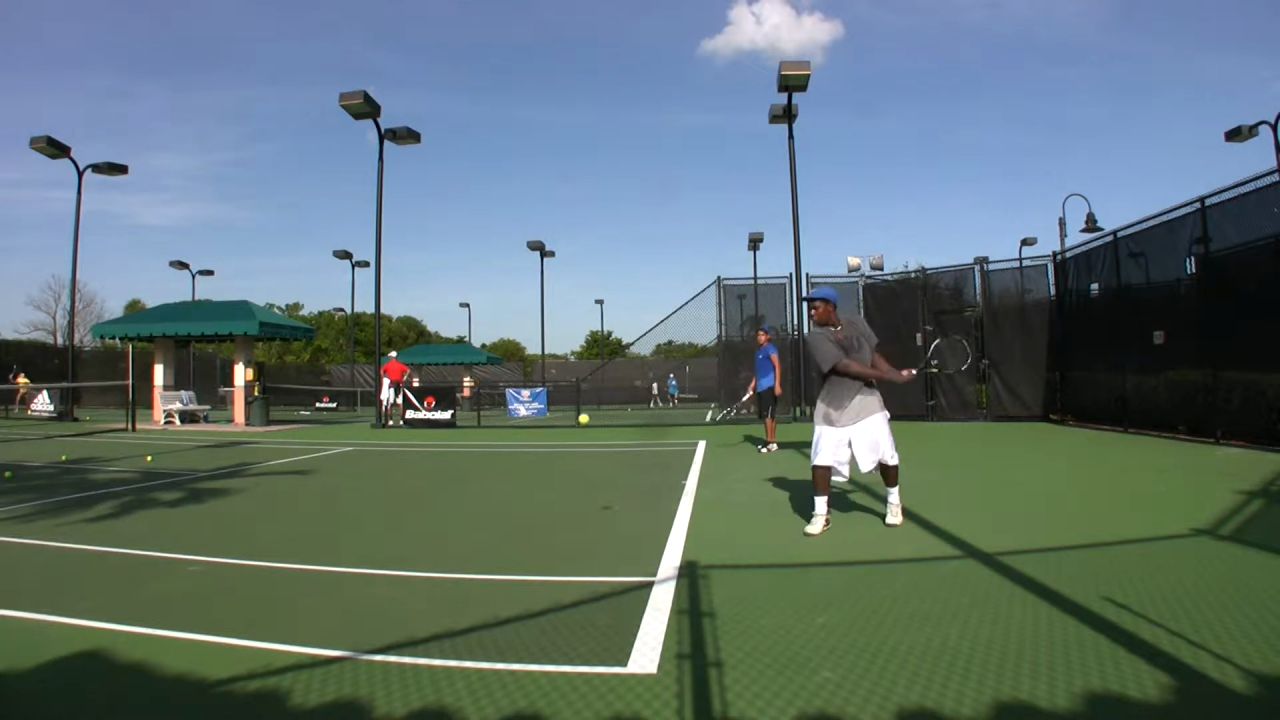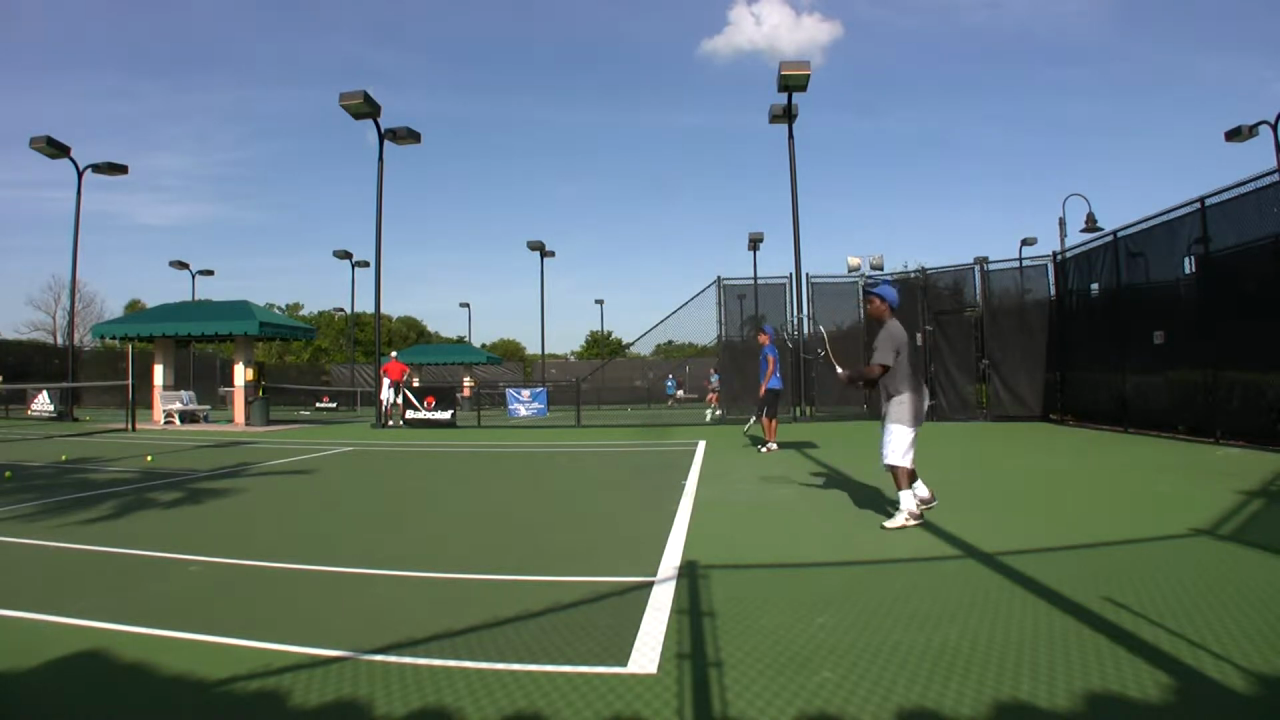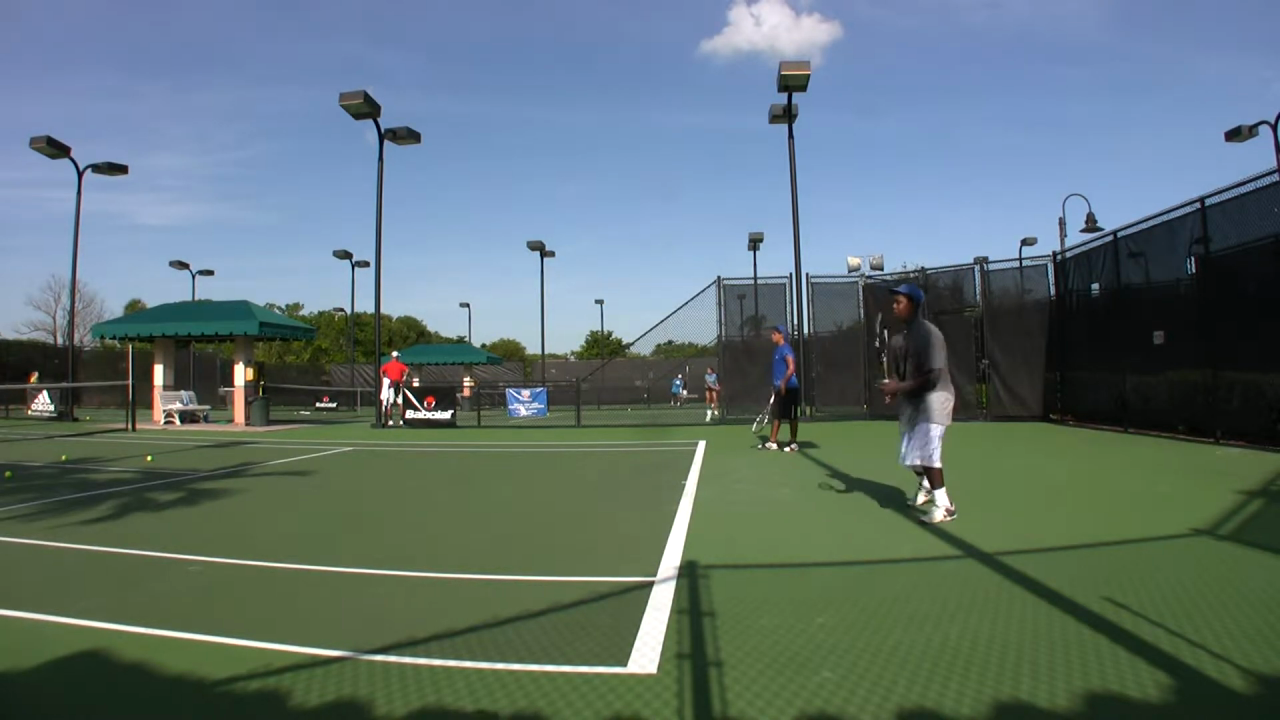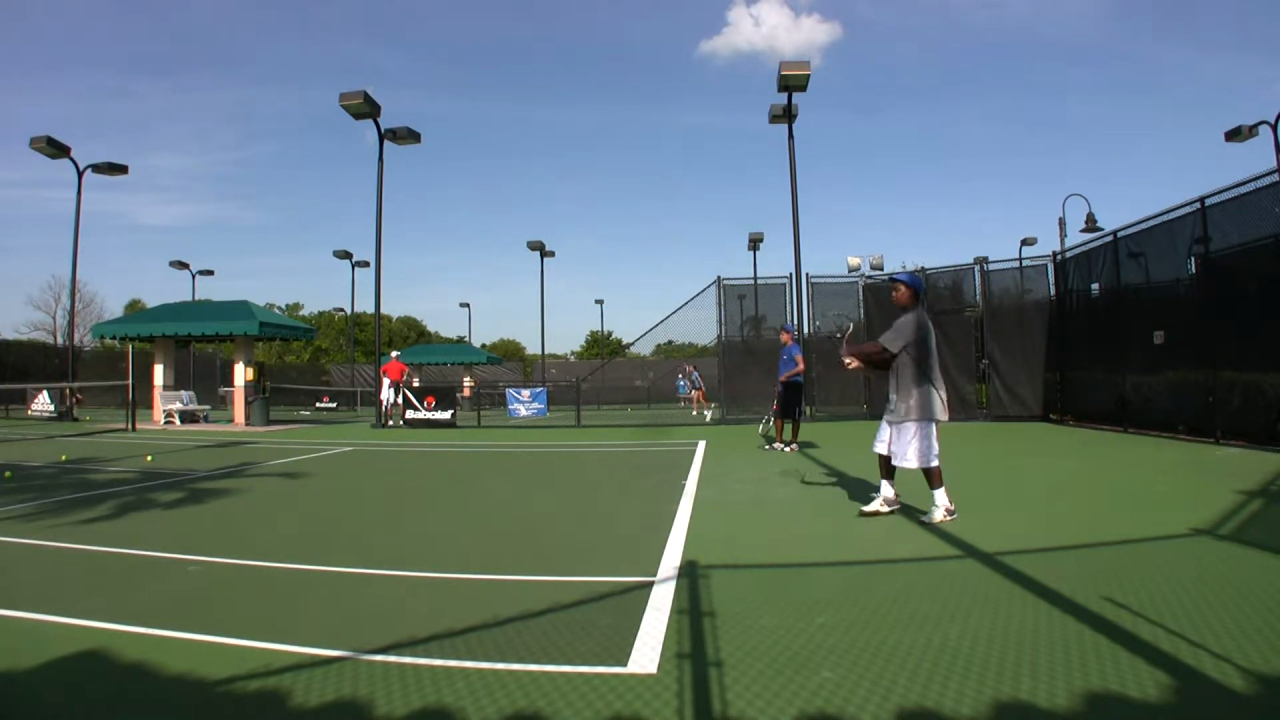
dt=1s
person 1, frame 1
left shoulder: (856, 323)
right shoulder: (815, 336)
left elbow: (873, 354)
right elbow: (844, 366)
left wrist: (895, 373)
right wrist: (890, 376)
left hip: (866, 402)
right hip: (832, 408)
left knee: (886, 456)
right knee: (821, 461)
left ankle: (893, 502)
right ankle: (820, 515)
person 1, frame 2
left shoulder: (889, 333)
right shoulder: (893, 331)
left elbow: (875, 371)
left wrist: (850, 376)
right wrist: (861, 380)
left hip: (904, 403)
right hip: (897, 402)
left knee: (895, 455)
right knee: (898, 454)
left ankle: (909, 510)
right ankle: (922, 494)
person 1, frame 3
left shoulder: (928, 334)
right shoulder: (901, 337)
left elbow: (932, 377)
right elbow: (897, 370)
left wrist: (899, 388)
right wrist: (893, 386)
left hip: (933, 400)
right hip: (913, 402)
left knee: (925, 453)
right knee: (912, 454)
left ankle: (944, 505)
right ankle: (926, 487)
person 1, frame 4
left shoulder: (912, 321)
right shoulder: (906, 321)
left elbow: (878, 348)
right elbow: (888, 359)
left wrist: (851, 351)
right wrist: (861, 361)
left hip: (919, 398)
right hip: (900, 398)
left knee: (923, 454)
right knee: (885, 446)
left ankle: (944, 505)
right ankle: (887, 497)
